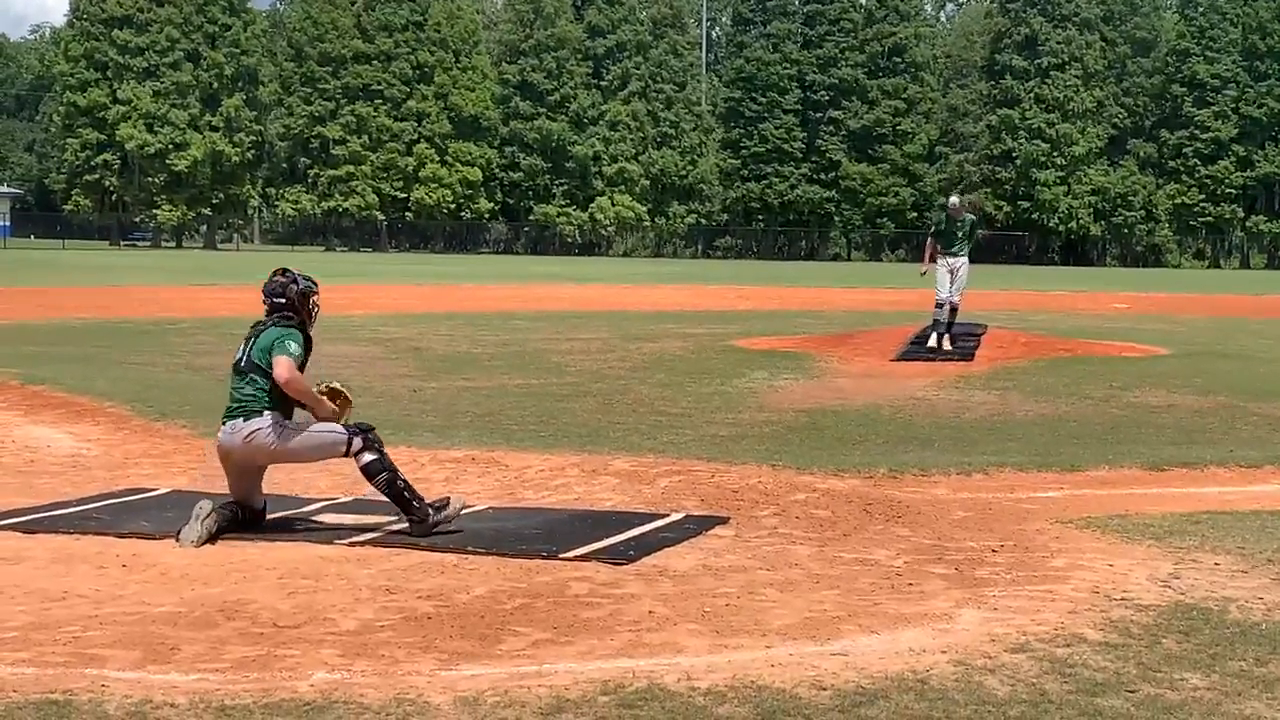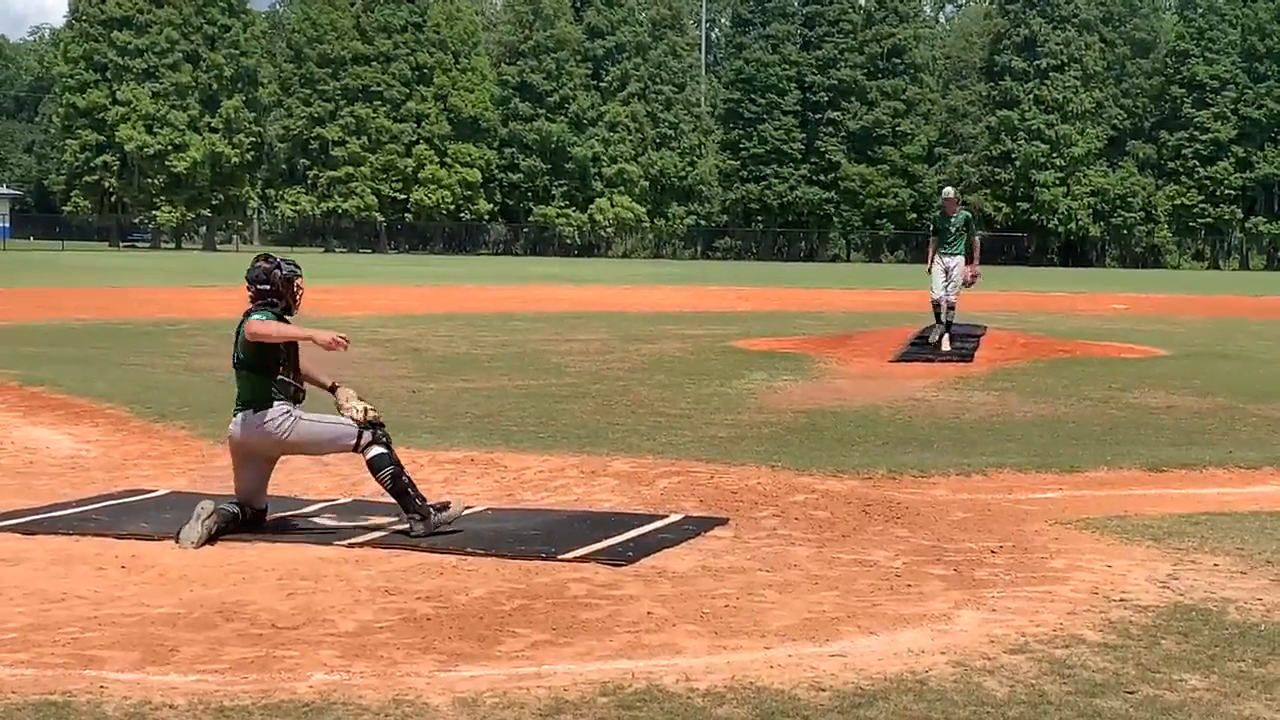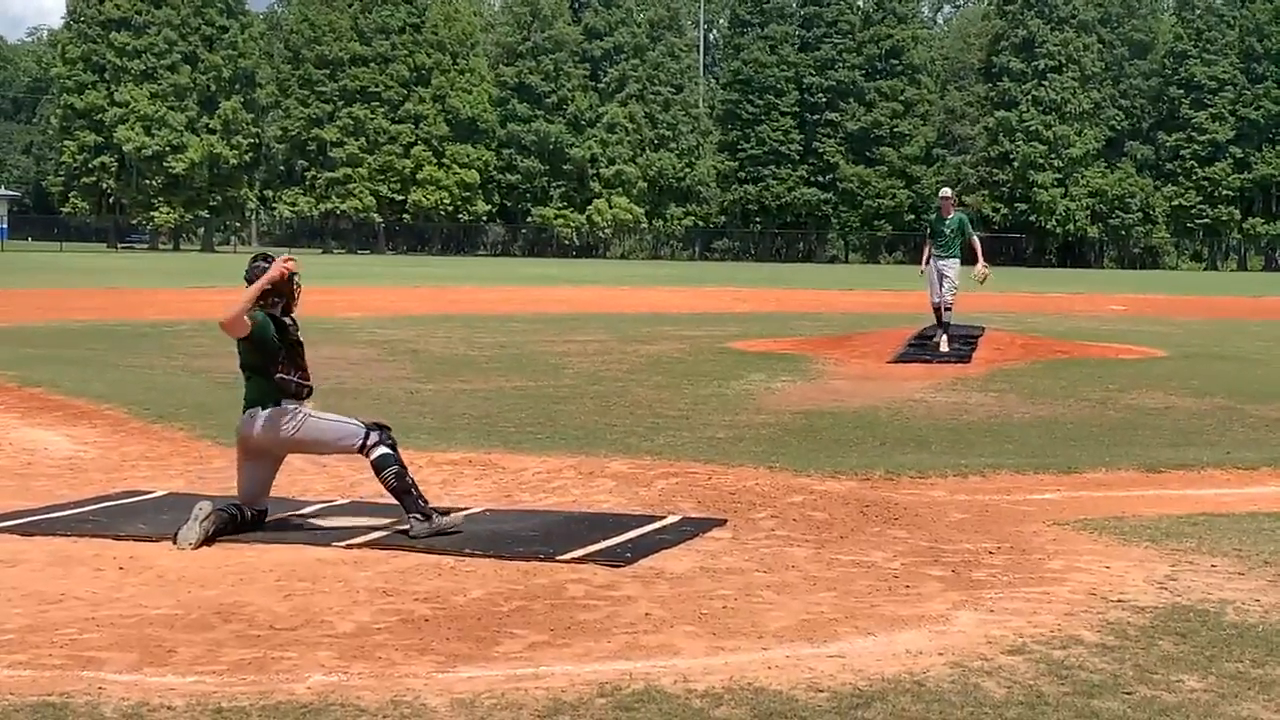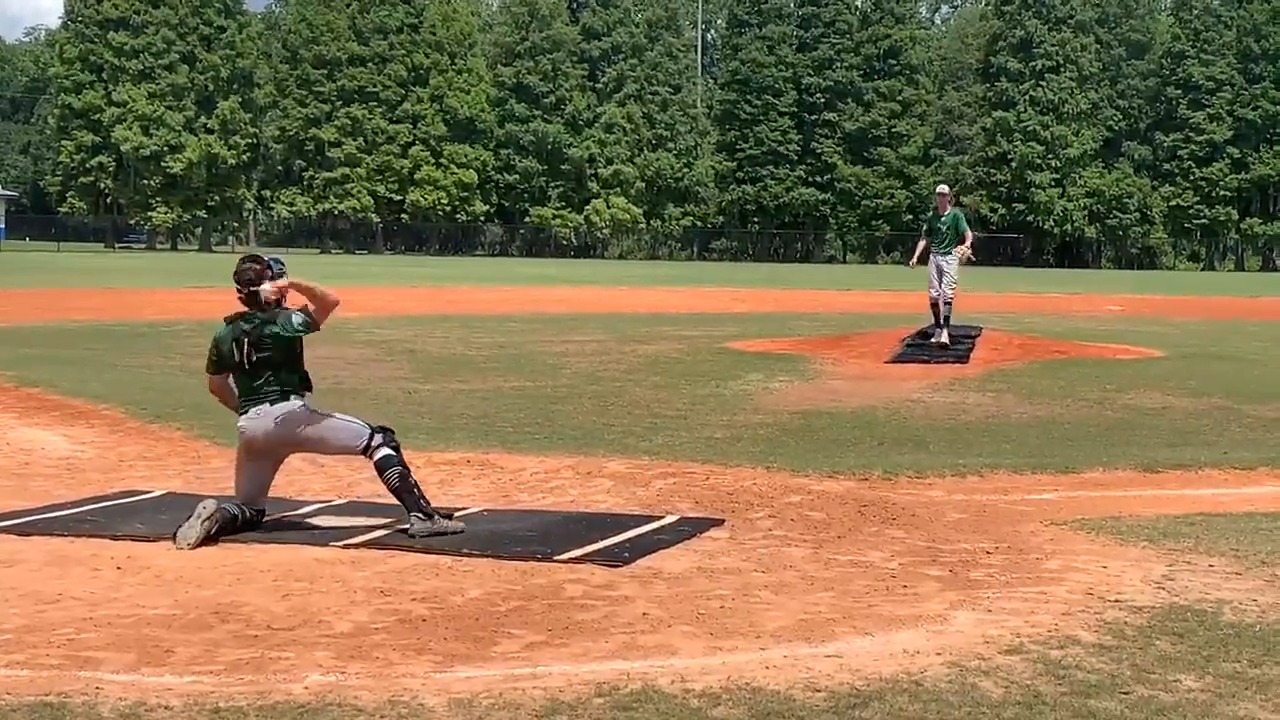
dt=0.2s
person 1, frame 1
left shoulder: (258, 335)
right shoulder: (288, 333)
right elbow: (285, 376)
left wrist: (306, 401)
right wrist: (319, 404)
left hip: (228, 438)
right hip: (261, 430)
left knee: (251, 512)
right knee: (361, 438)
left ankle: (215, 518)
right ankle: (420, 514)
person 1, frame 2
left shoulder: (261, 318)
right shoulder: (264, 318)
left elbow: (294, 366)
right elbow: (252, 332)
left wrist: (335, 388)
right wrist: (313, 334)
left hip: (242, 430)
right hip: (272, 421)
left knee: (251, 511)
right knee: (371, 434)
left ankle: (215, 518)
right ankle: (420, 515)
person 1, frame 3
left shoulder: (276, 322)
right shoulder: (260, 321)
right elbow: (228, 322)
right wrist: (266, 279)
left hip: (252, 428)
right hip: (282, 418)
left knee: (251, 511)
right knee: (377, 437)
left ankle: (213, 520)
right ankle: (420, 515)
person 1, frame 4
left shoulder: (224, 335)
right shoulder: (283, 322)
left elbow: (216, 386)
right elbow: (330, 302)
right wrist: (296, 283)
left hip: (249, 426)
right hip: (290, 417)
left knee: (250, 511)
right knee: (380, 440)
left ankle: (215, 520)
right ankle: (422, 516)
